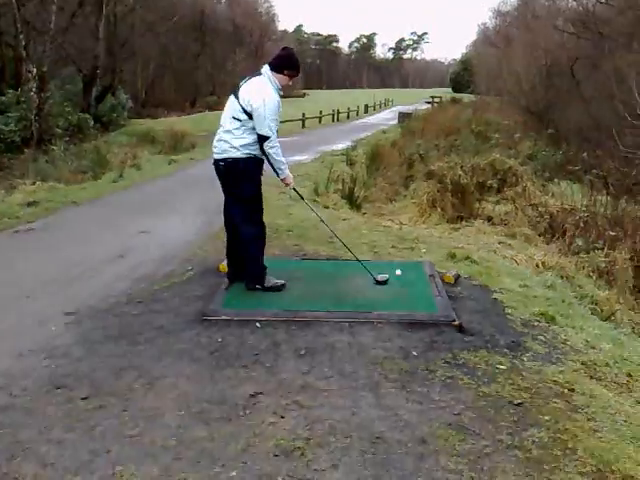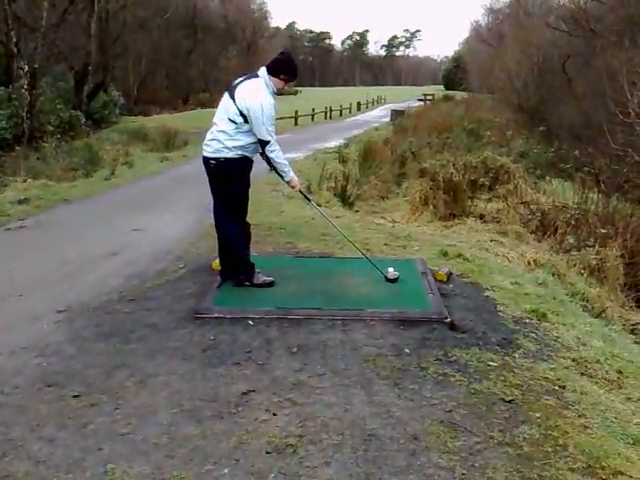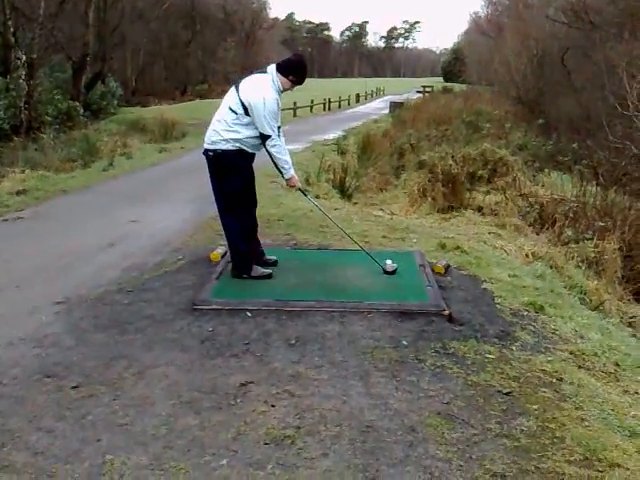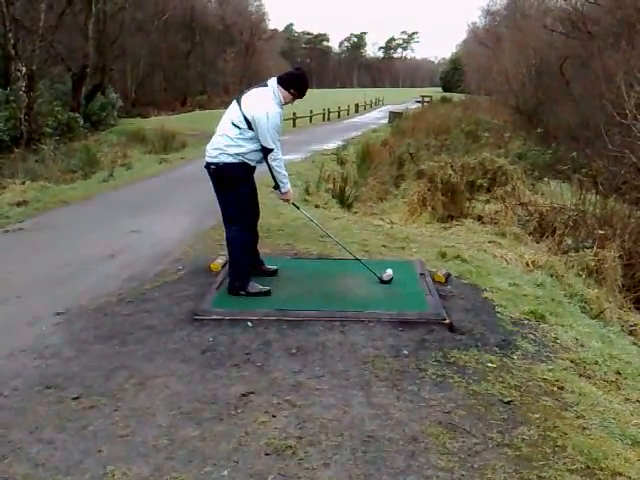
dt=0.7s
person 1, frame 1
left shoulder: (255, 82)
right shoulder: (266, 95)
right elbow: (267, 140)
right wrist: (283, 171)
left hip: (228, 157)
right hip: (239, 160)
left knee: (236, 216)
right knee: (251, 220)
left ankle: (237, 270)
right ankle: (256, 276)
person 1, frame 2
left shoulder: (250, 82)
right shoulder: (261, 98)
right elbow: (268, 143)
left wrist: (269, 161)
right wrist: (288, 175)
left hip: (218, 155)
right hip: (228, 159)
left knee: (227, 215)
right knee: (235, 218)
left ankle: (230, 268)
right ankle: (243, 273)
person 1, frame 3
left shoulder: (264, 82)
right shoulder: (265, 94)
left elbow: (275, 133)
right elbow: (270, 139)
left wrist: (288, 167)
right wrist: (288, 173)
left hip: (235, 150)
right hip: (226, 152)
left knee: (247, 206)
right knee: (235, 209)
left ankle: (253, 253)
right ankle: (243, 265)
person 1, frame 4
left shoulder: (263, 93)
right shoulder: (269, 108)
left elbow: (270, 148)
right elbow: (272, 152)
left wrist: (281, 183)
right wrist: (284, 186)
left hip: (232, 161)
right hip: (229, 165)
left knee: (249, 216)
right knee: (239, 222)
left ankle: (252, 263)
right ankle: (239, 281)
